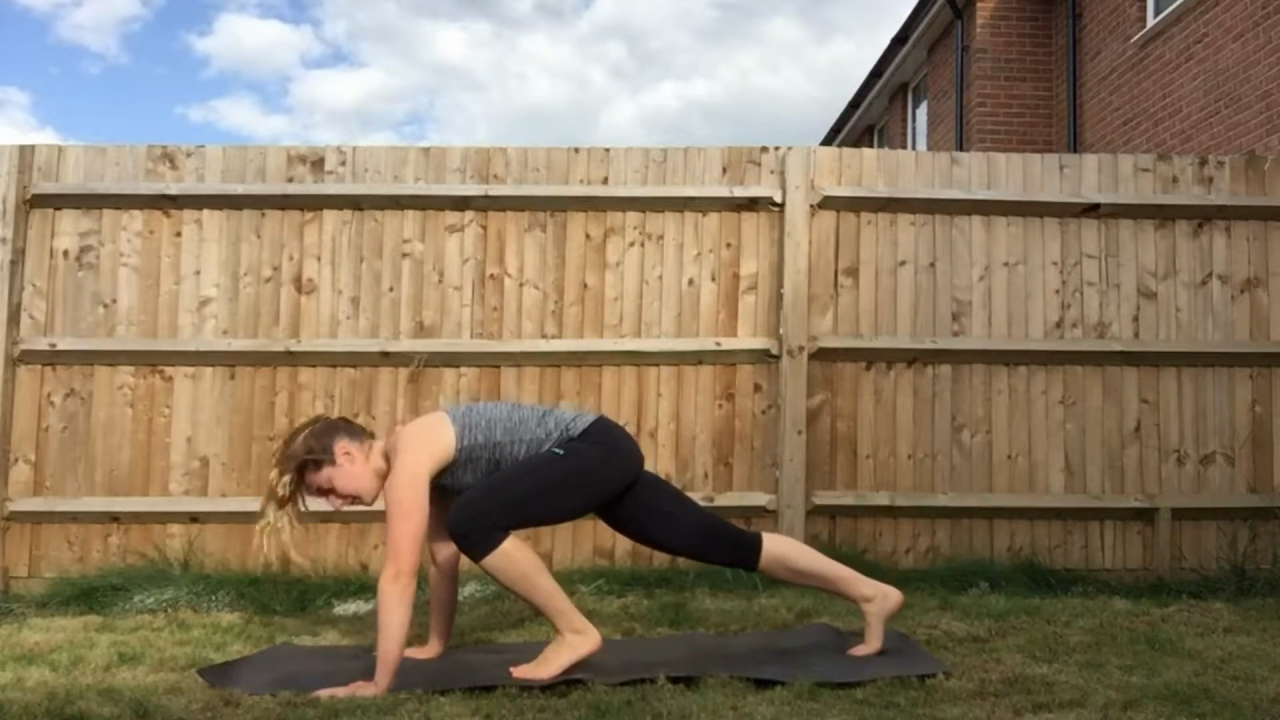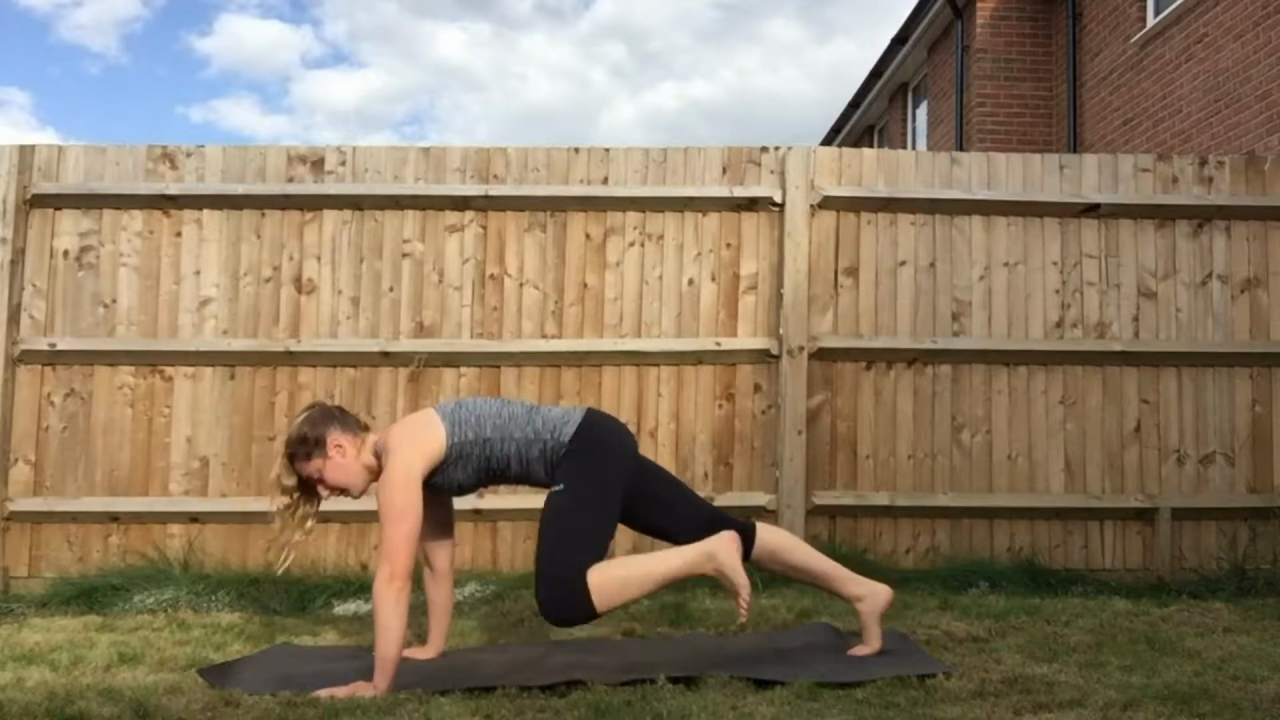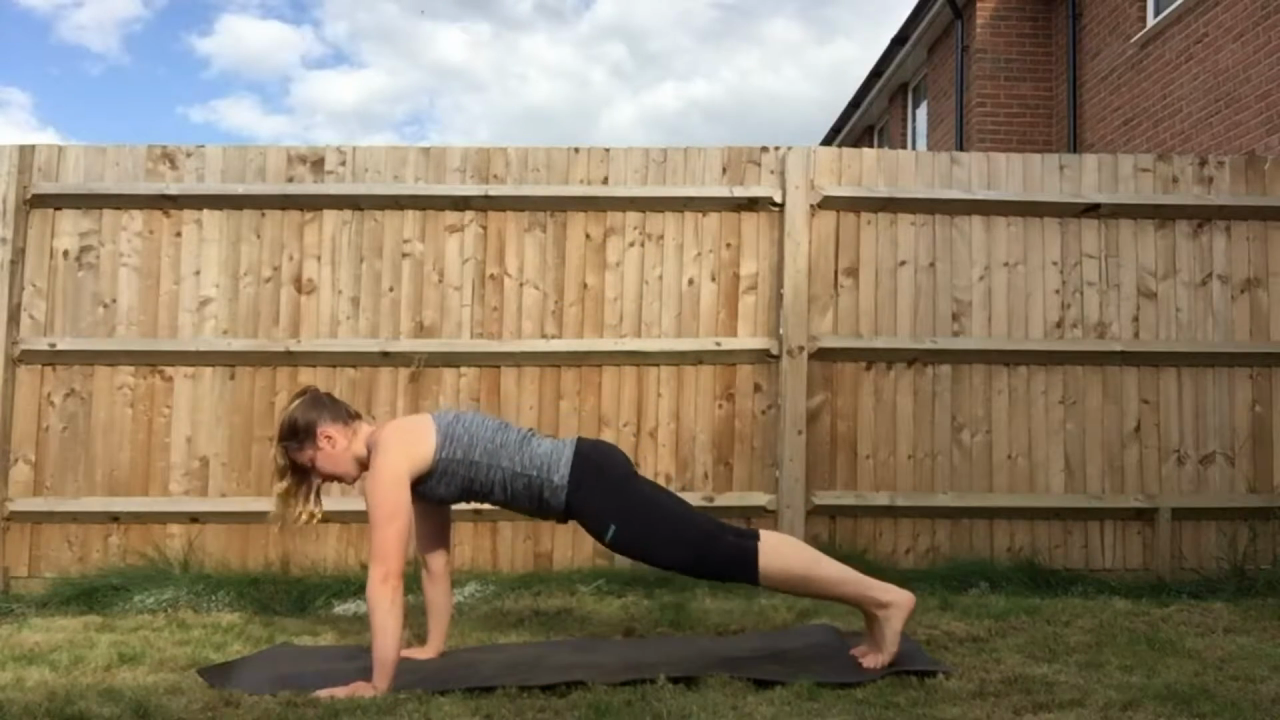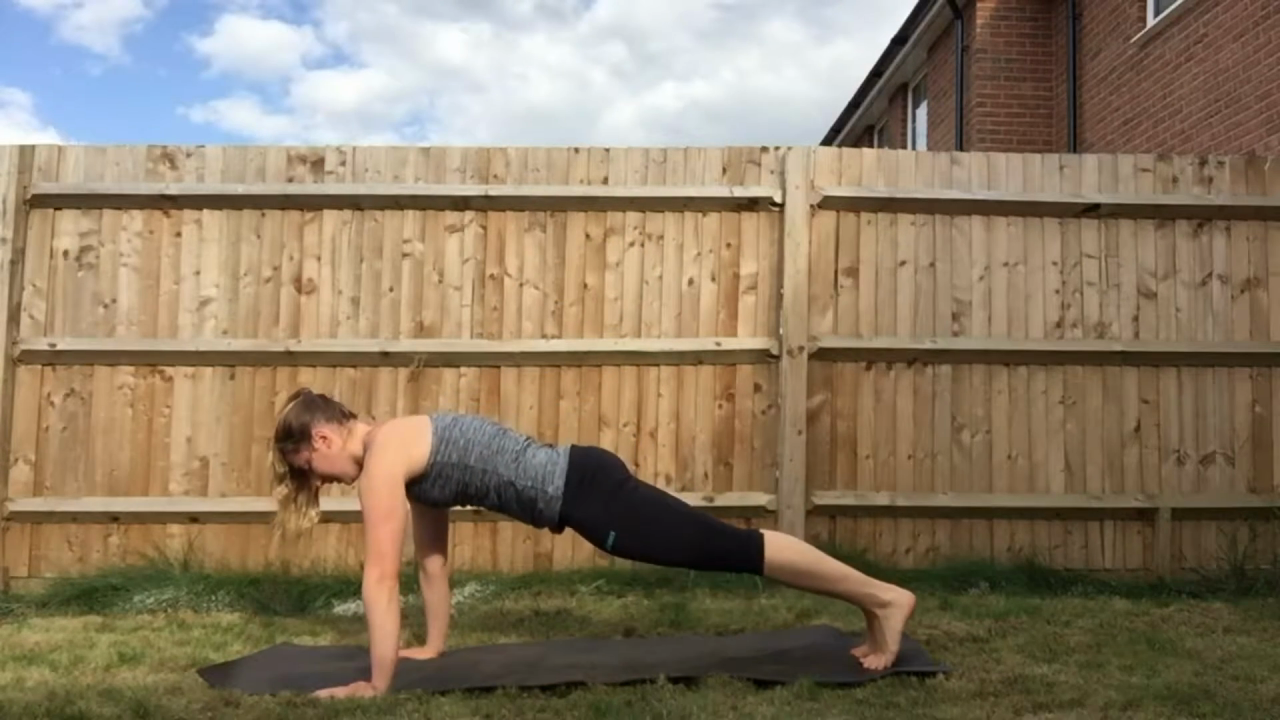
dt=0.4s
person 1, frame 1
left shoulder: (407, 458)
right shoulder: (422, 467)
left elbow: (397, 576)
right elbow: (443, 556)
left wrist: (379, 682)
right wrist: (436, 644)
left hip: (595, 448)
right hip: (597, 458)
left knee: (476, 519)
right knee: (722, 542)
left ankle: (573, 633)
right ankle: (871, 594)
person 1, frame 2
left shoulder: (397, 455)
right shoulder: (421, 463)
left elbow: (392, 575)
right elbow: (437, 557)
left wrist: (378, 683)
right wrist: (434, 646)
left hip: (587, 446)
right hip: (593, 451)
left knee: (562, 602)
right knee: (714, 526)
left ankle: (709, 556)
right ankle: (863, 592)
person 1, frame 3
left shoulder: (387, 454)
right shoulder: (415, 456)
left elbow: (385, 576)
right elbow: (434, 557)
left wrist: (379, 684)
right wrist: (433, 646)
left hip: (584, 484)
right hip: (585, 471)
left knee: (721, 556)
right knee: (724, 542)
left ankle: (882, 599)
right ankle: (875, 594)
person 1, frame 4
left shoulder: (381, 456)
right shoulder: (406, 454)
left elbow: (380, 577)
right elbow: (431, 558)
left wrist: (378, 683)
right wrist: (433, 645)
left hip: (583, 494)
right hip: (578, 479)
left knee: (728, 549)
right knee: (722, 548)
left ankle: (883, 598)
right ankle: (874, 599)
